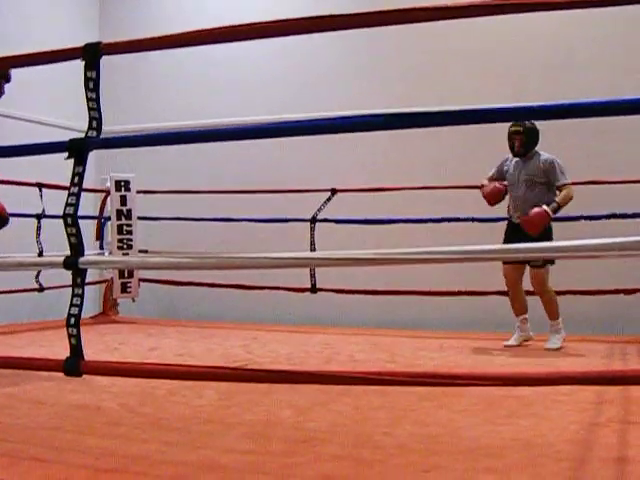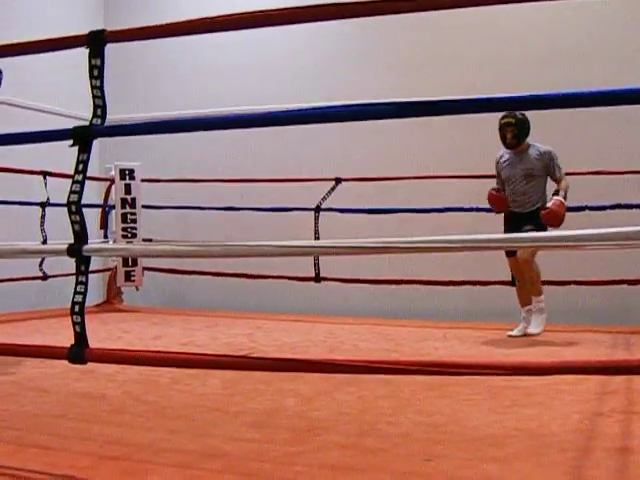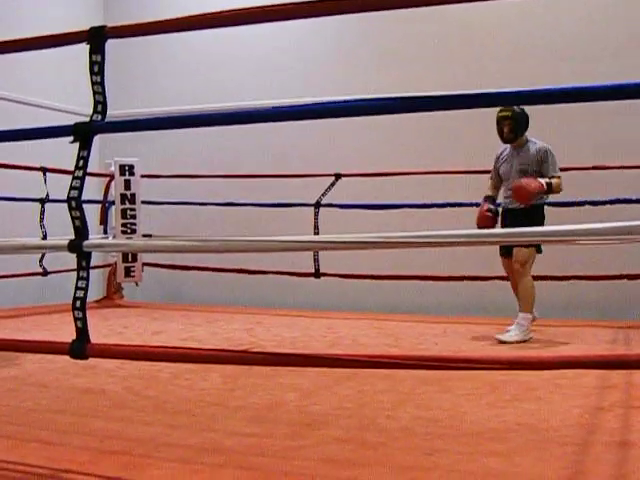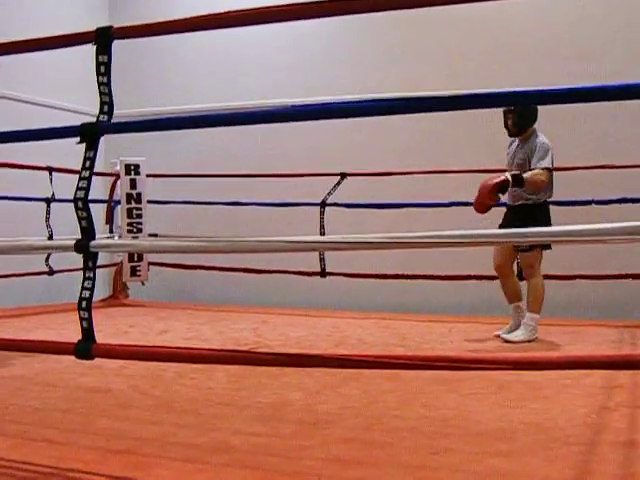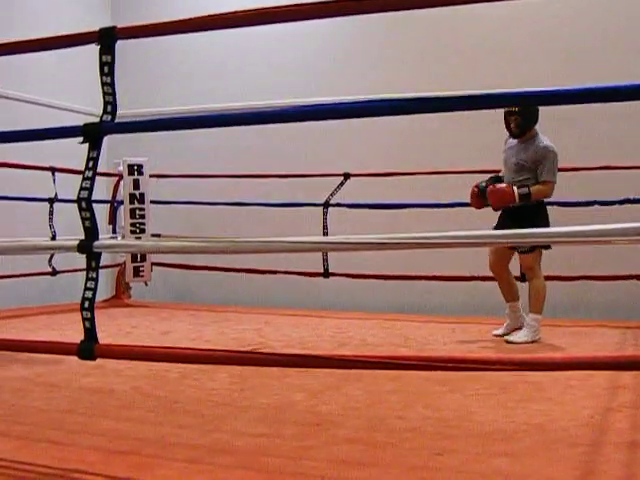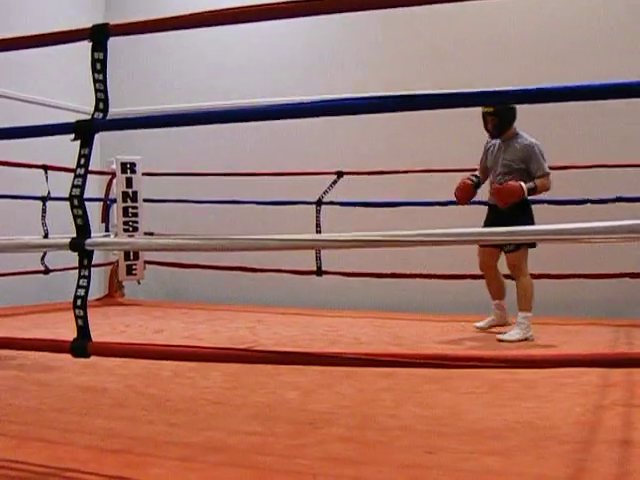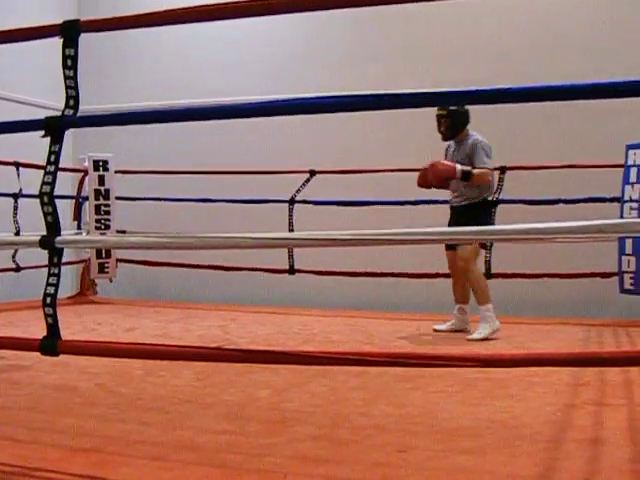
dt=0.3s
person 1, frame 1
left shoulder: (548, 162)
right shoulder: (508, 163)
left elbow: (568, 192)
right elbow: (488, 181)
left wrist: (550, 210)
right wrist: (489, 188)
left hip: (537, 228)
right hip: (514, 228)
left knee: (539, 283)
right knee: (511, 282)
left ankle: (557, 330)
right ankle: (523, 330)
person 1, frame 2
left shoulder: (544, 154)
right shoulder: (501, 159)
left elbow: (562, 181)
left wrist: (559, 198)
right wrist: (495, 196)
left hip: (535, 216)
right hip: (511, 218)
left knee: (525, 258)
right knee: (517, 271)
left ankle: (539, 309)
right ankle: (528, 318)
person 1, frame 3
left shoulder: (541, 150)
right shoulder: (502, 155)
left elbow: (557, 183)
right elbow: (494, 186)
left wrist: (542, 185)
right wrist: (487, 203)
left hip: (530, 215)
right hip: (508, 216)
left knee: (521, 267)
right knee: (511, 271)
left ankle: (522, 327)
right ankle: (527, 313)
person 1, frame 4
left shoulder: (541, 145)
right shoulder: (514, 143)
left elbow: (540, 178)
left wrist: (507, 180)
right wrist: (497, 184)
left hip: (533, 213)
right hip: (513, 211)
left knee: (531, 269)
right knee: (500, 266)
left ankle: (530, 326)
right ankle: (518, 318)
person 1, frame 5
left shoulder: (545, 149)
right shoulder: (510, 141)
left elbow: (547, 189)
left wrist: (517, 195)
right wrist: (492, 181)
left hip: (530, 214)
right hip: (508, 212)
left knee: (531, 269)
right knee: (497, 265)
left ankle: (533, 327)
right ankle: (515, 318)
person 1, frame 6
left shoulder: (528, 145)
right shoulder: (490, 144)
left elbow: (546, 182)
right elbow: (483, 172)
left wrist: (525, 188)
right wrist: (473, 181)
left hip: (517, 212)
right hip: (494, 211)
left knee: (517, 268)
right knee: (486, 264)
left ankle: (524, 325)
right ankle: (499, 313)
person 1, frame 7
left shoulder: (477, 144)
right shoulder: (450, 147)
left elbow: (486, 176)
left wrist: (459, 172)
right wrist: (433, 179)
left hip: (476, 211)
right hip: (457, 211)
left knee: (466, 262)
right knee: (455, 267)
left ankle: (488, 319)
right ankle: (460, 318)
